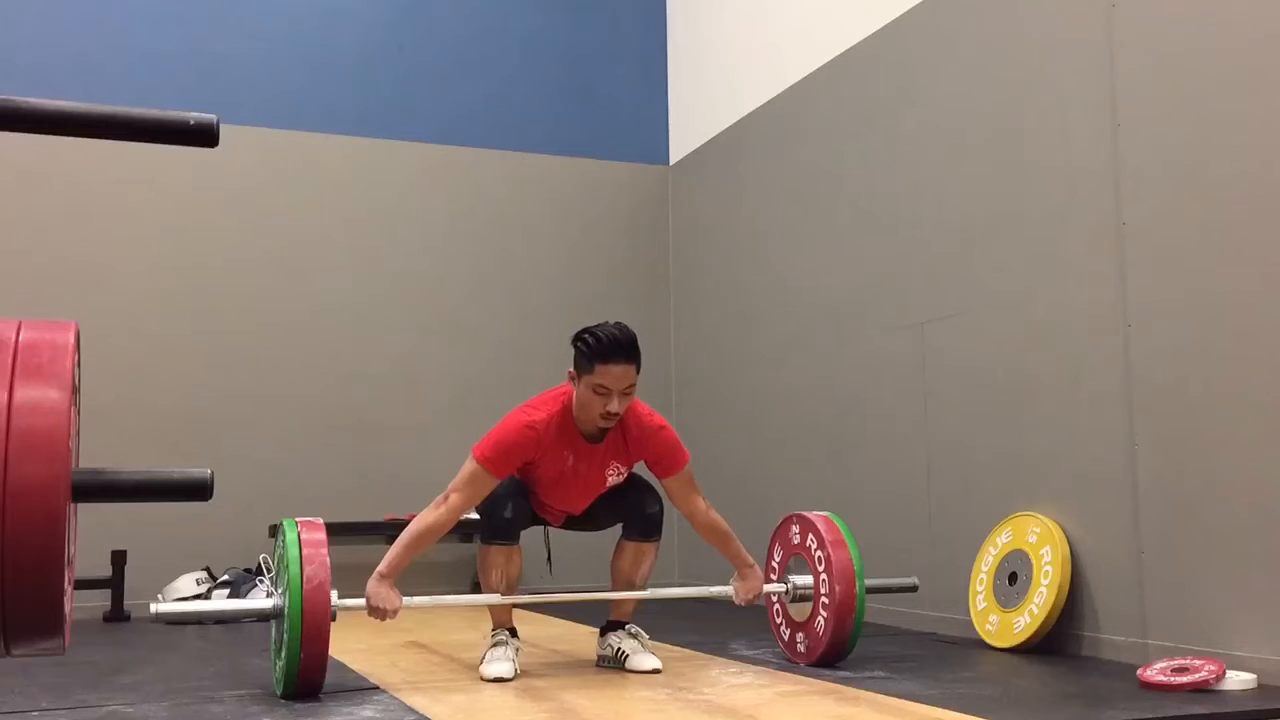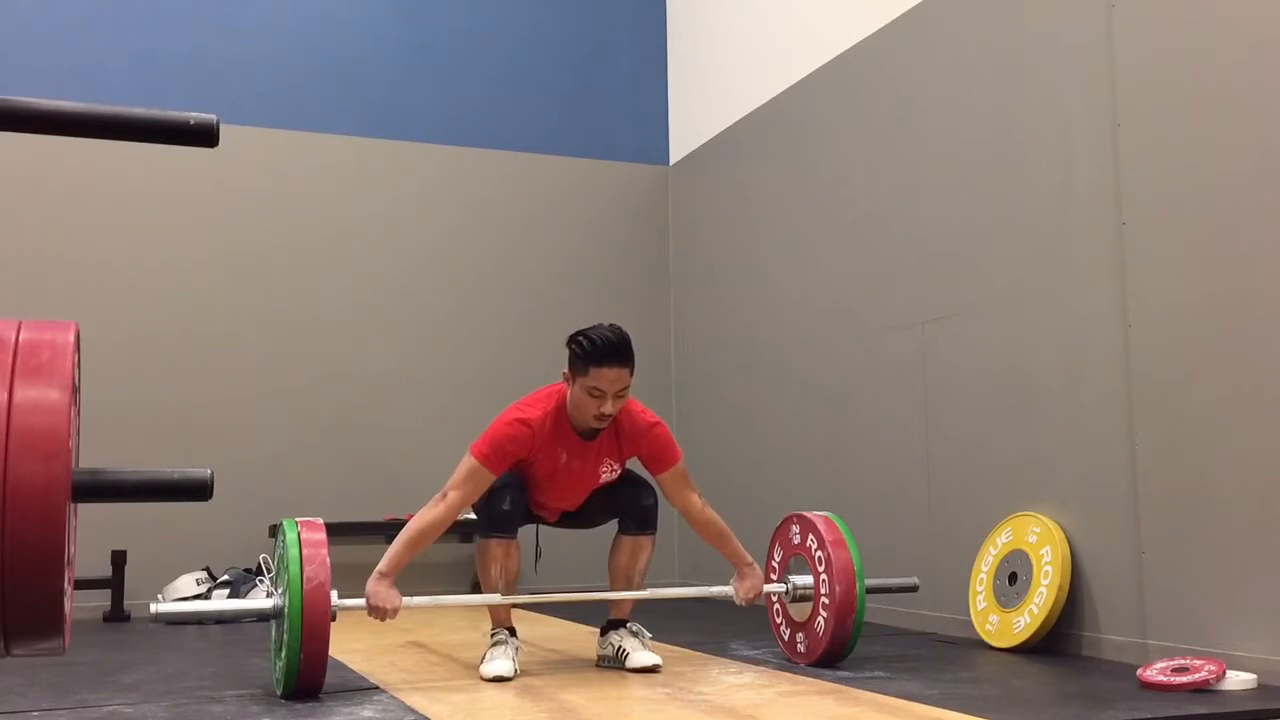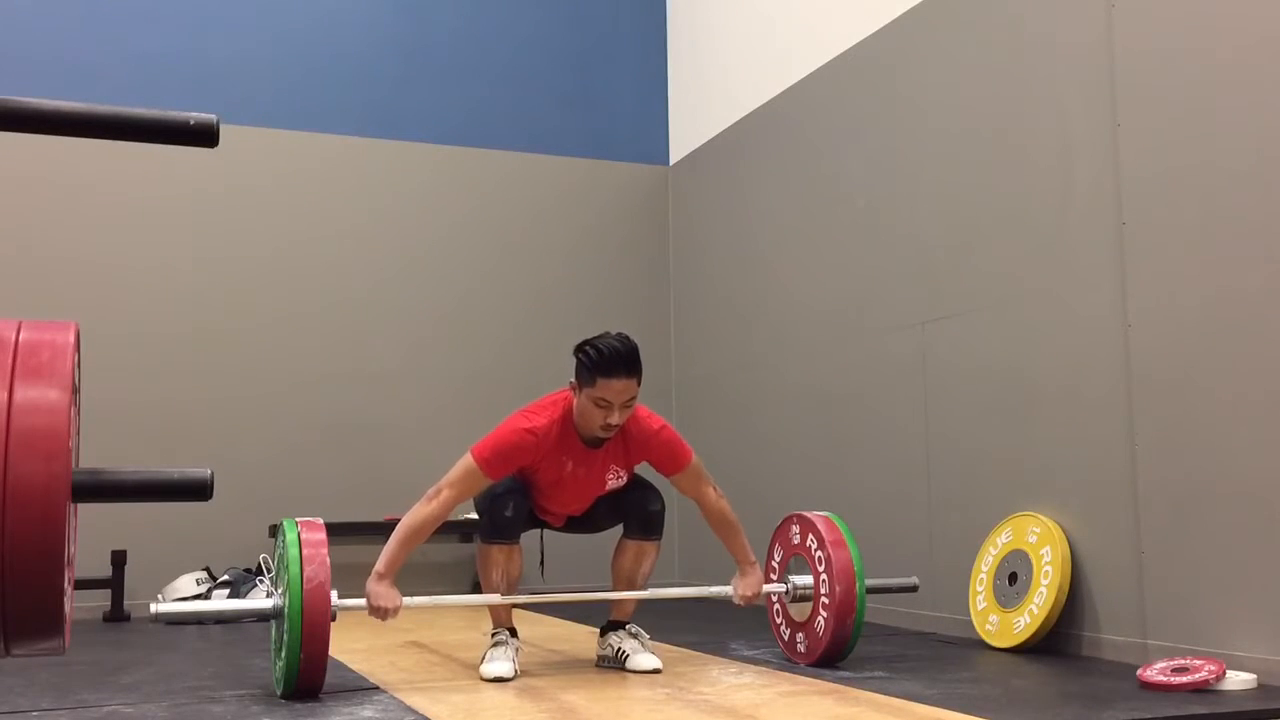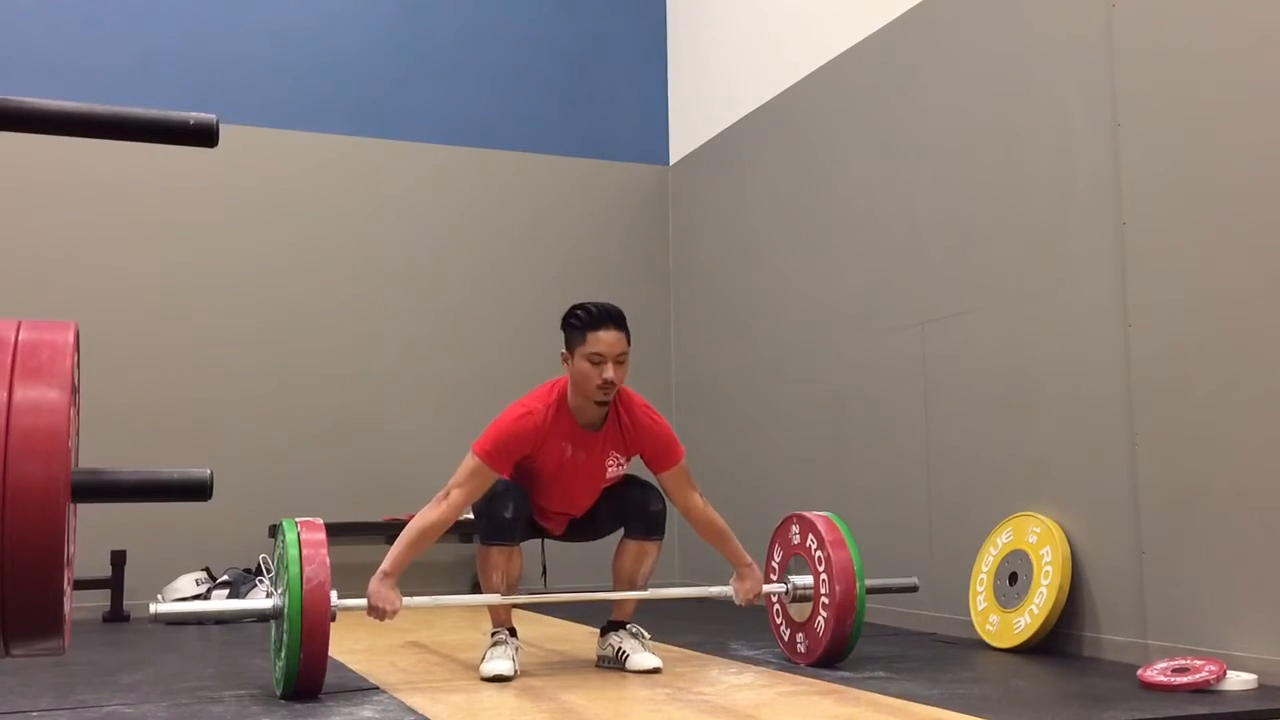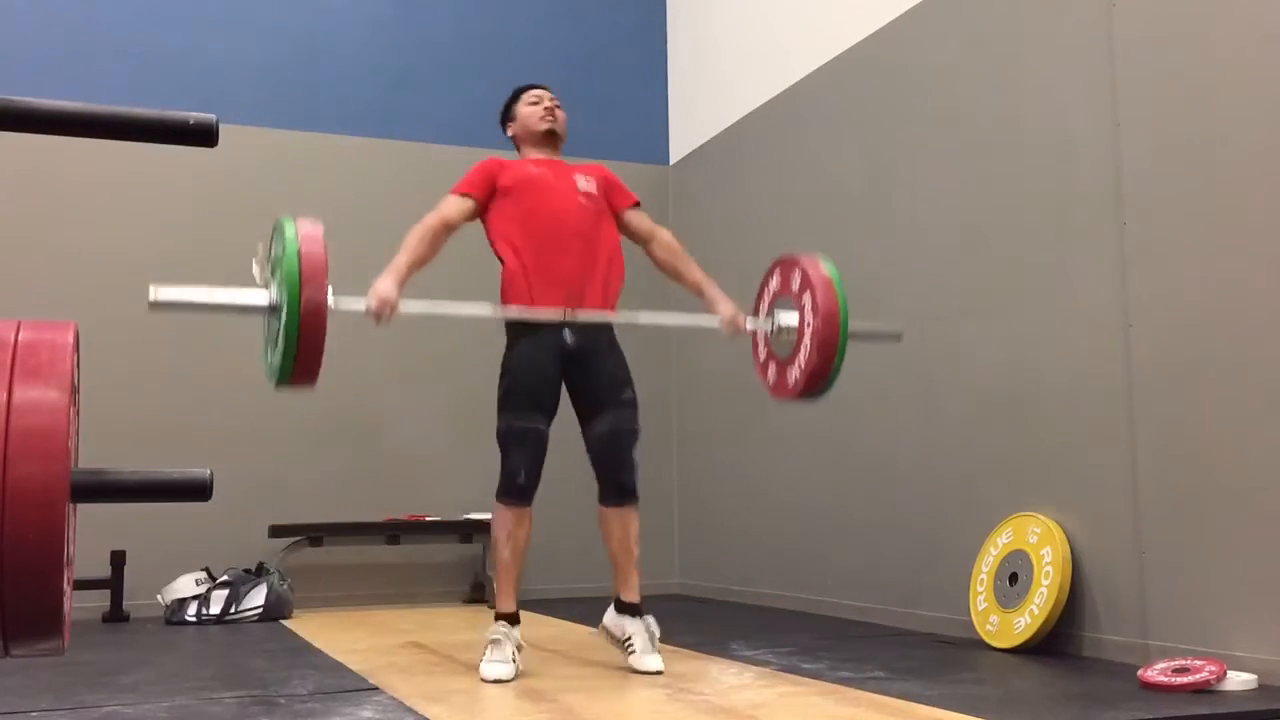
dt=1s
person 1, frame 1
left shoulder: (650, 431)
right shoulder: (530, 426)
left elbow: (697, 507)
right elbow: (450, 504)
left wrist: (747, 569)
right wrist: (383, 577)
left hip: (588, 503)
right hip: (526, 498)
left knee: (646, 507)
right knee: (500, 506)
left ankle: (617, 634)
right ankle: (503, 638)
person 1, frame 2
left shoulder: (643, 427)
right shoulder: (525, 422)
left elbow: (691, 502)
right elbow: (449, 501)
left wrist: (745, 567)
right wrist: (383, 577)
left hip: (581, 501)
right hip: (521, 496)
left knee: (640, 501)
right knee: (497, 501)
left ankle: (617, 632)
right ankle: (502, 638)
person 1, frame 3
left shoulder: (652, 433)
right shoulder: (531, 430)
left elbow: (708, 494)
right elbow: (441, 497)
left wrist: (748, 567)
right wrist: (382, 578)
left hip: (587, 506)
right hip: (525, 499)
left knee: (648, 505)
right knee: (500, 504)
left ankle: (617, 634)
right ankle: (503, 638)
person 1, frame 4
left shoulder: (643, 421)
right shoulder: (529, 419)
left elbow: (691, 501)
right elbow: (451, 500)
left wrist: (744, 567)
right wrist: (386, 578)
left hip: (585, 513)
right hip: (525, 510)
left knee: (648, 504)
right knee: (499, 504)
left ankle: (617, 633)
right ankle: (503, 638)
person 1, frame 5
left shoulder: (597, 178)
right shoulder: (498, 172)
left elbow: (656, 238)
right elbow: (437, 224)
left wrist: (714, 296)
right wrist: (392, 278)
left hip: (596, 333)
right hip: (534, 332)
left knee: (618, 473)
right knee: (520, 478)
left ankle: (628, 616)
right ankle: (505, 631)
